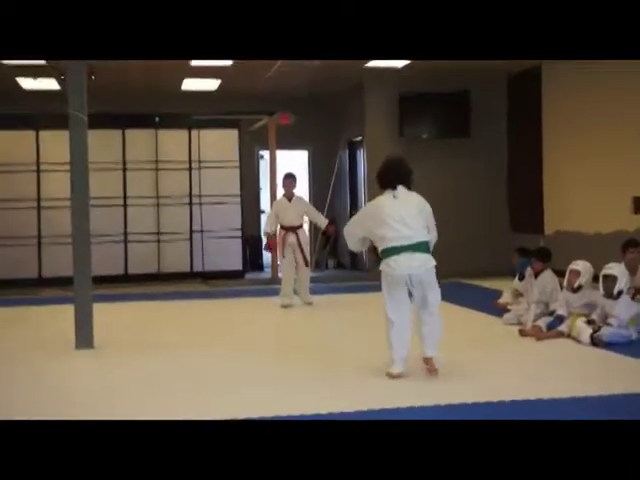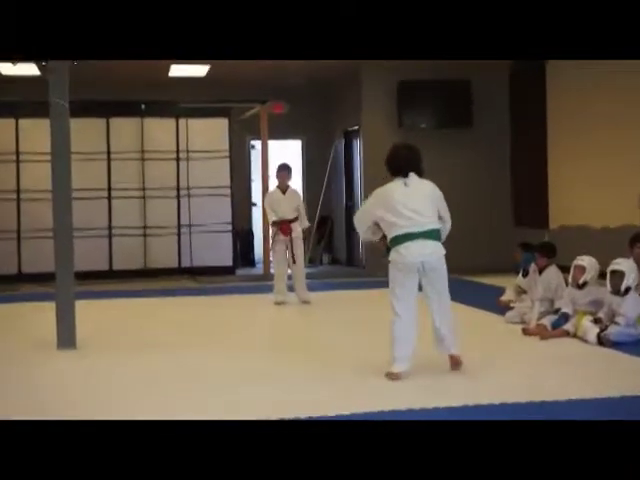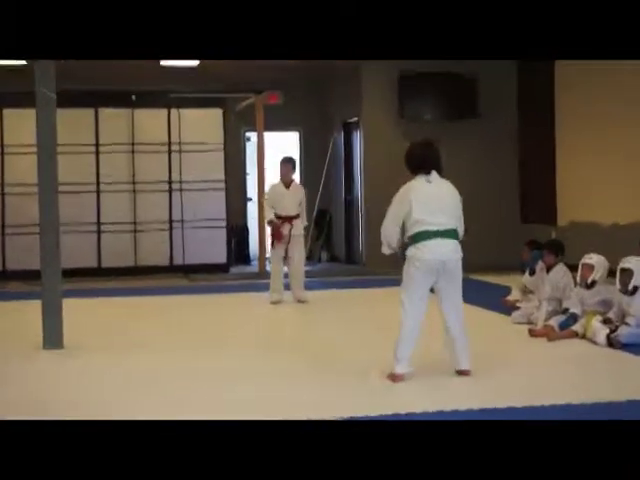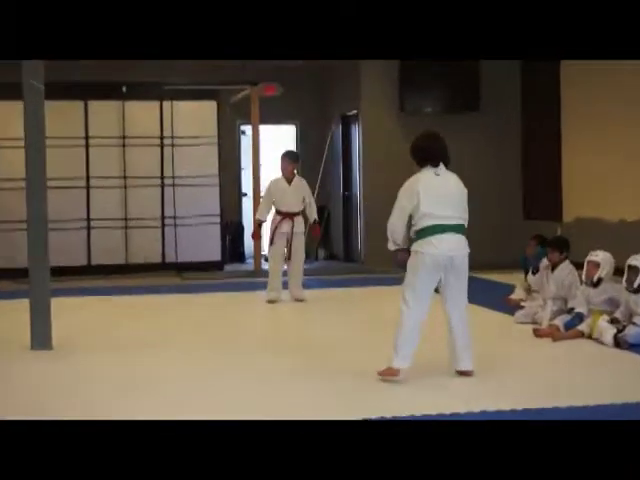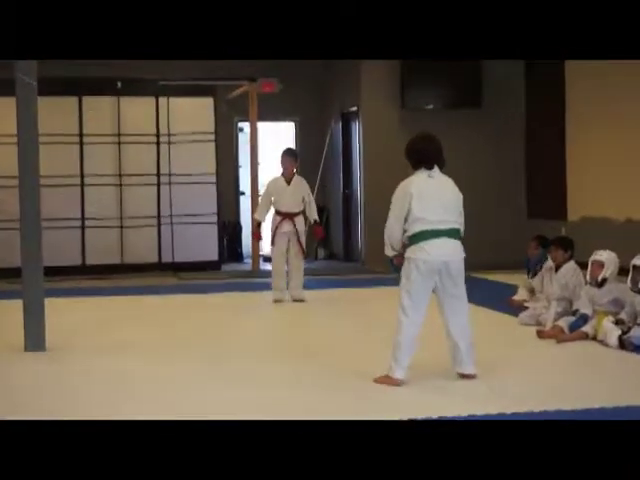
dt=0.2s
person 1, frame 1
left shoulder: (374, 207)
right shoulder: (418, 200)
left elbow: (350, 234)
right elbow: (432, 234)
left wrist: (368, 245)
left hip: (394, 265)
right hip: (422, 261)
left knee: (397, 316)
right knee: (430, 309)
left ankle: (397, 366)
right ankle: (429, 355)
person 1, frame 2
left shoulder: (384, 194)
right shoulder: (430, 187)
left elbow: (361, 220)
right elbow: (446, 220)
left wrist: (380, 234)
left hip: (403, 253)
right hip: (433, 250)
left knee: (402, 311)
right knee: (440, 304)
left ankle: (398, 366)
right ankle: (452, 353)
person 1, frame 3
left shoulder: (408, 191)
right shoulder: (450, 189)
left elbow: (390, 227)
right elbow: (459, 225)
left wrist: (394, 250)
left hip: (421, 253)
right hip: (451, 250)
left knee: (411, 310)
right knee: (453, 309)
left ankle: (400, 368)
right ankle: (462, 363)
person 1, frame 4
left shoulder: (415, 183)
right shoulder: (456, 182)
left elbow: (397, 221)
right elbow: (463, 217)
left wrist: (398, 247)
left hip: (428, 248)
right hip: (457, 245)
left knee: (413, 306)
right knee: (457, 306)
left ankle: (398, 364)
right ankle: (464, 363)
person 1, frame 5
left shoulder: (407, 186)
right shoulder: (450, 185)
left elbow: (393, 226)
right elbow: (460, 224)
left wrist: (395, 252)
left hip: (421, 252)
right hip: (452, 250)
left knee: (410, 313)
right knee: (457, 310)
left ankle: (397, 372)
right ankle: (466, 366)
person 2, frame 1
left shoulder: (301, 201)
right shoulder: (277, 203)
left elbow: (313, 214)
right elbow: (271, 221)
left wrist: (327, 225)
right wrist: (269, 237)
left hip: (300, 236)
right hip: (285, 238)
left knee: (303, 267)
right knee: (287, 269)
left ankle: (305, 296)
person 2, frame 2
left shoulder: (295, 194)
right shoulder: (270, 195)
left elbow: (301, 212)
right elbow: (270, 213)
left wrist: (305, 229)
right wrist: (279, 224)
left hip: (295, 231)
right hip: (278, 232)
left knee: (298, 264)
right knee: (279, 265)
left ankle: (302, 294)
right ankle: (280, 296)
person 2, frame 3
left shoulder: (299, 189)
right shoulder: (273, 189)
right elbow: (268, 208)
left wrist: (303, 226)
right wrist: (273, 225)
left hip: (296, 228)
right hip: (279, 227)
left knee: (297, 262)
right knee: (277, 262)
left ankle: (299, 293)
right ankle: (276, 294)
person 2, frame 4
left shoulder: (302, 184)
right shoulder: (275, 184)
left elbow: (310, 204)
right elbow: (265, 203)
left wrist: (314, 223)
right wrist: (258, 225)
left hip: (297, 224)
right hip: (279, 223)
left knee: (297, 260)
right knee: (275, 259)
left ankle: (296, 292)
right ankle: (273, 293)
person 2, frame 5
left shoulder: (302, 183)
right shoulder: (273, 183)
left elbow: (310, 204)
right elbow: (264, 204)
left wrist: (316, 223)
right wrist: (257, 225)
left hip: (297, 223)
right hip: (279, 223)
left knee: (297, 259)
right knee: (278, 260)
left ankle: (296, 292)
right ankle: (279, 292)
